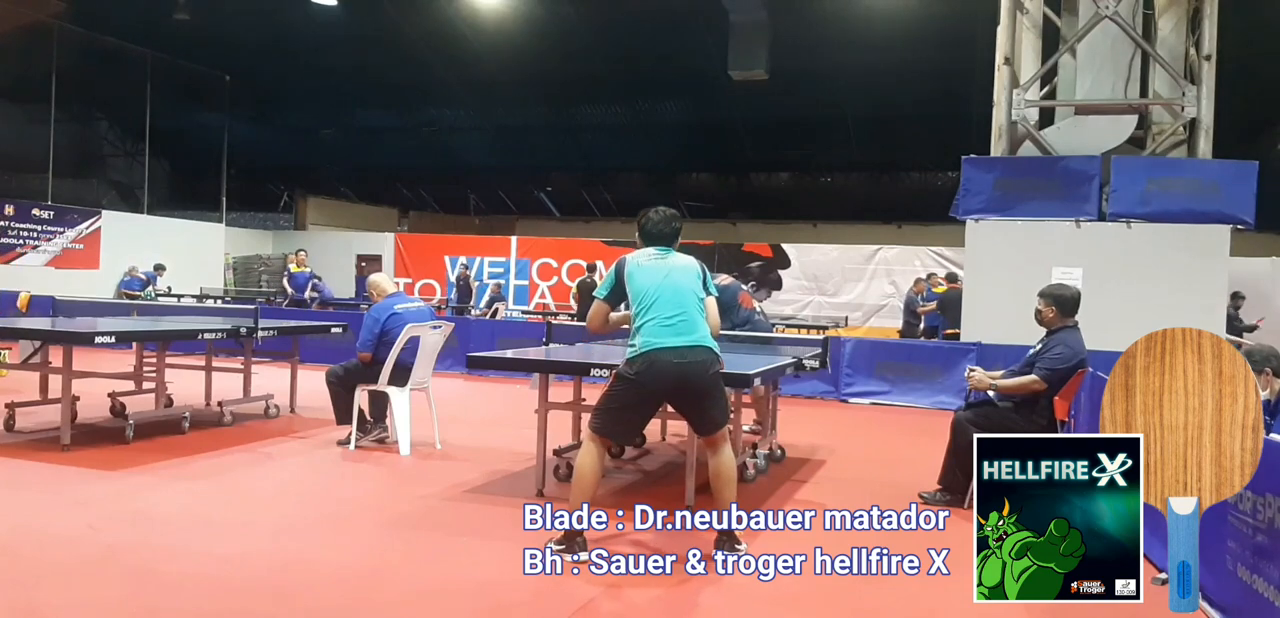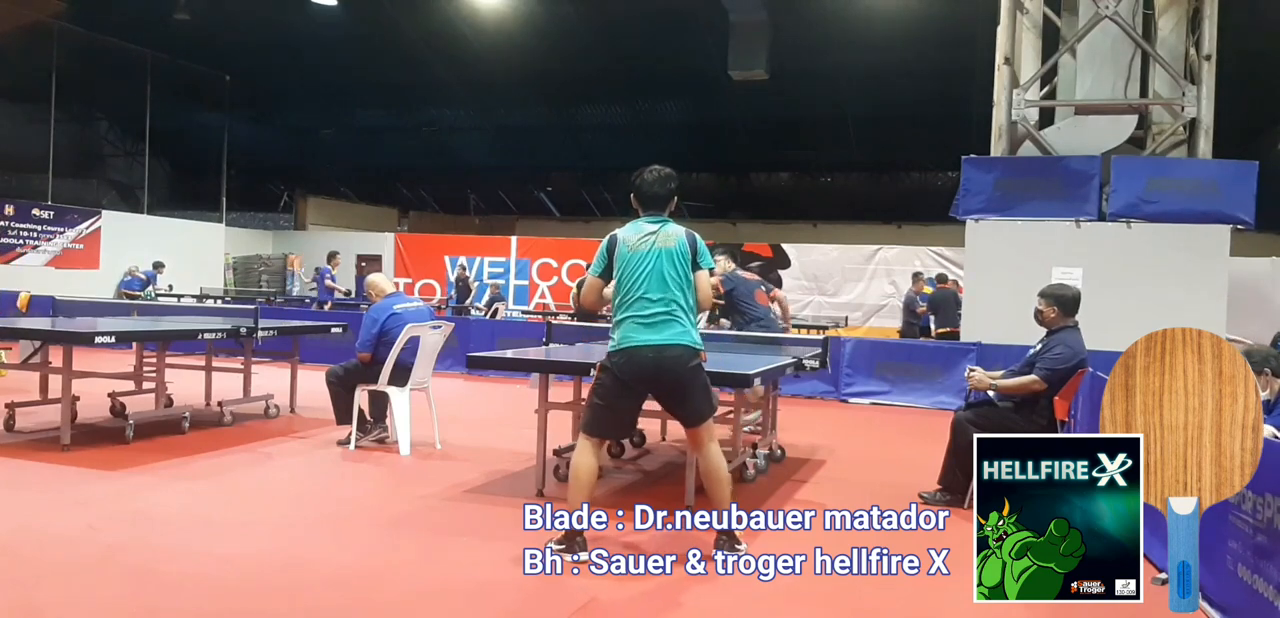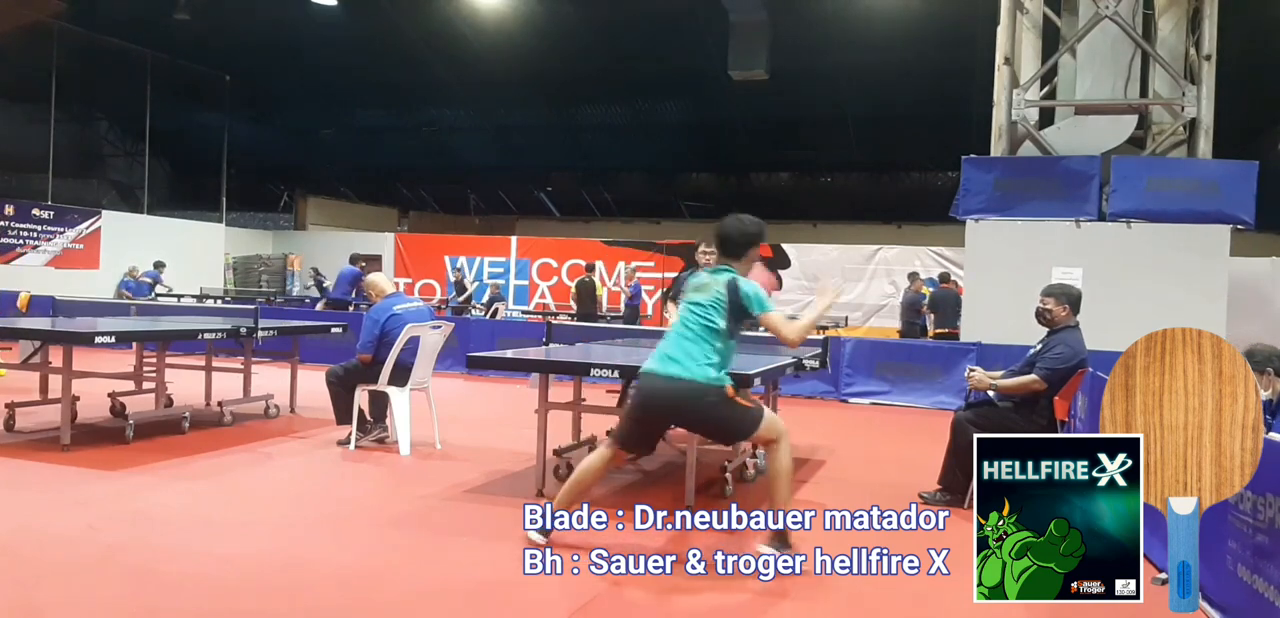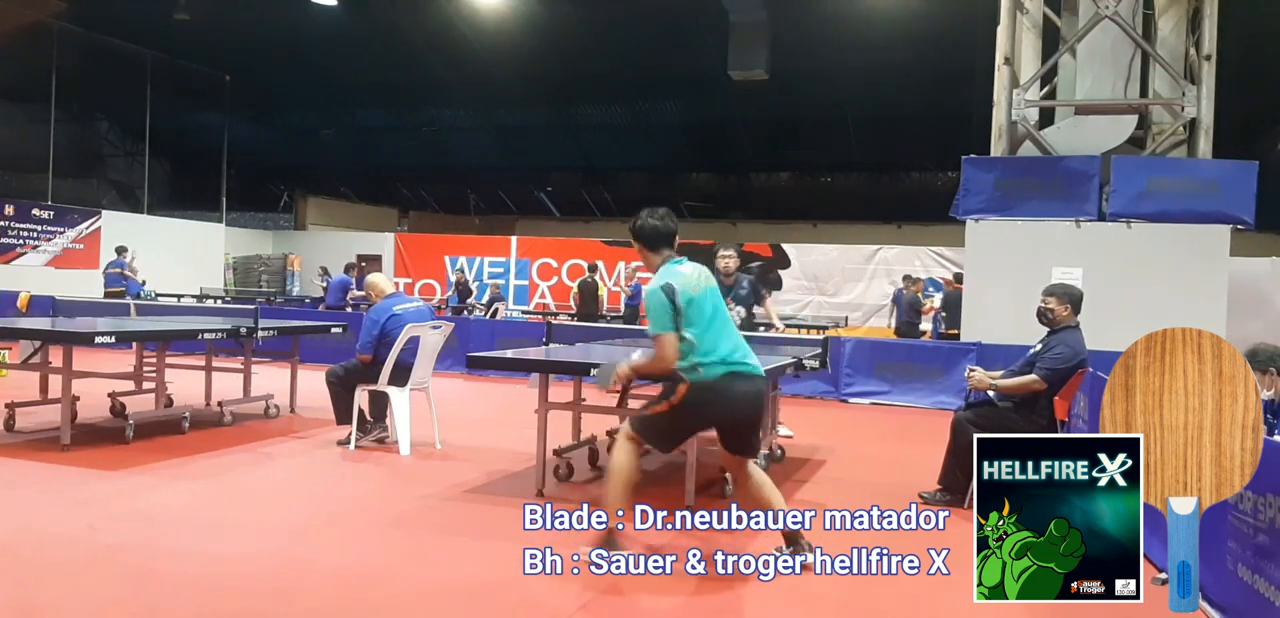
dt=1s
person 1, frame 1
left shoulder: (626, 264)
right shoulder: (694, 265)
left elbow: (594, 324)
right elbow: (714, 326)
left hip: (648, 360)
right hip: (701, 359)
left knee: (594, 440)
right knee: (718, 442)
left ankle: (573, 538)
right ankle: (728, 538)
person 1, frame 2
left shoulder: (617, 239)
right shoulder: (689, 239)
left elbow: (588, 300)
right elbow: (705, 301)
left hip: (626, 354)
right hip: (680, 352)
left knee: (589, 440)
right knee: (705, 440)
left ankle: (574, 537)
right ankle: (727, 537)
person 1, frame 3
left shoulder: (697, 280)
right shoulder: (742, 286)
right elbow: (790, 337)
right wrist: (821, 305)
left hip: (652, 385)
right hip: (699, 389)
left knee: (612, 452)
right knee: (779, 436)
left ankle: (546, 522)
right ankle: (779, 539)
person 1, frame 4
left shoulder: (659, 288)
right shoulder: (699, 271)
left elbow: (666, 360)
left wrist: (631, 369)
right wrist: (647, 365)
left hip: (709, 387)
right hip: (751, 383)
left knee: (628, 438)
right knee: (739, 463)
left ankle: (610, 541)
right ankle: (797, 542)
person 2, frame 1
left shoulder: (1065, 346)
right shoulder: (1058, 337)
left elbow: (1037, 382)
right elbow: (1024, 372)
left wrist: (991, 385)
right wrist: (988, 374)
left hip: (1035, 419)
right hip: (1025, 409)
left knee: (964, 421)
right knee: (965, 411)
left ankle: (955, 491)
right ankle: (960, 484)
person 2, frame 2
left shoulder: (1066, 346)
right shoulder: (1057, 337)
left elbow: (1036, 382)
right elbow: (1024, 372)
left wrist: (991, 385)
right wrist: (988, 374)
left hip: (1035, 419)
right hip: (1025, 409)
left knee: (964, 421)
right knee: (965, 411)
left ankle: (955, 491)
right ankle: (962, 484)
person 2, frame 3
left shoulder: (1066, 345)
right shoulder: (1057, 337)
left elbow: (1036, 382)
right elbow: (1024, 371)
left wrist: (991, 385)
right wrist: (988, 374)
left hip: (1035, 419)
right hip: (1024, 409)
left knee: (964, 421)
right knee: (964, 411)
left ankle: (955, 491)
right ankle: (963, 484)
person 2, frame 4
left shoulder: (1066, 345)
right shoulder: (1058, 337)
left elbow: (1036, 382)
right elbow: (1023, 372)
left wrist: (991, 385)
right wrist: (988, 374)
left hip: (1035, 419)
right hip: (1024, 409)
left knee: (964, 421)
right knee: (965, 411)
left ankle: (955, 491)
right ankle: (960, 484)
person 3, frame 1
left shoulder: (378, 310)
right shoulder: (425, 306)
left elbow: (364, 356)
left wrist: (365, 357)
left hip: (393, 373)
left knee: (334, 375)
right knee: (378, 367)
left ankle: (363, 428)
right ankle: (378, 424)
person 3, frame 2
left shoulder: (377, 310)
right shoulder: (424, 306)
left elbow: (364, 356)
left wrist: (365, 357)
left hip: (393, 373)
left knee: (334, 375)
right knee: (377, 367)
left ankle: (363, 428)
right ankle: (378, 424)
person 3, frame 3
left shoulder: (377, 311)
right shoulder: (424, 306)
left elbow: (364, 356)
left wrist: (360, 356)
left hip: (394, 373)
left knee: (334, 374)
right knee: (378, 366)
left ankle: (363, 427)
right ankle: (378, 424)
person 3, frame 4
left shoulder: (377, 311)
right shoulder: (424, 306)
left elbow: (364, 356)
left wrist: (362, 356)
left hip: (394, 373)
left knee: (334, 374)
right knee: (378, 365)
left ankle: (362, 427)
right ankle: (378, 424)
